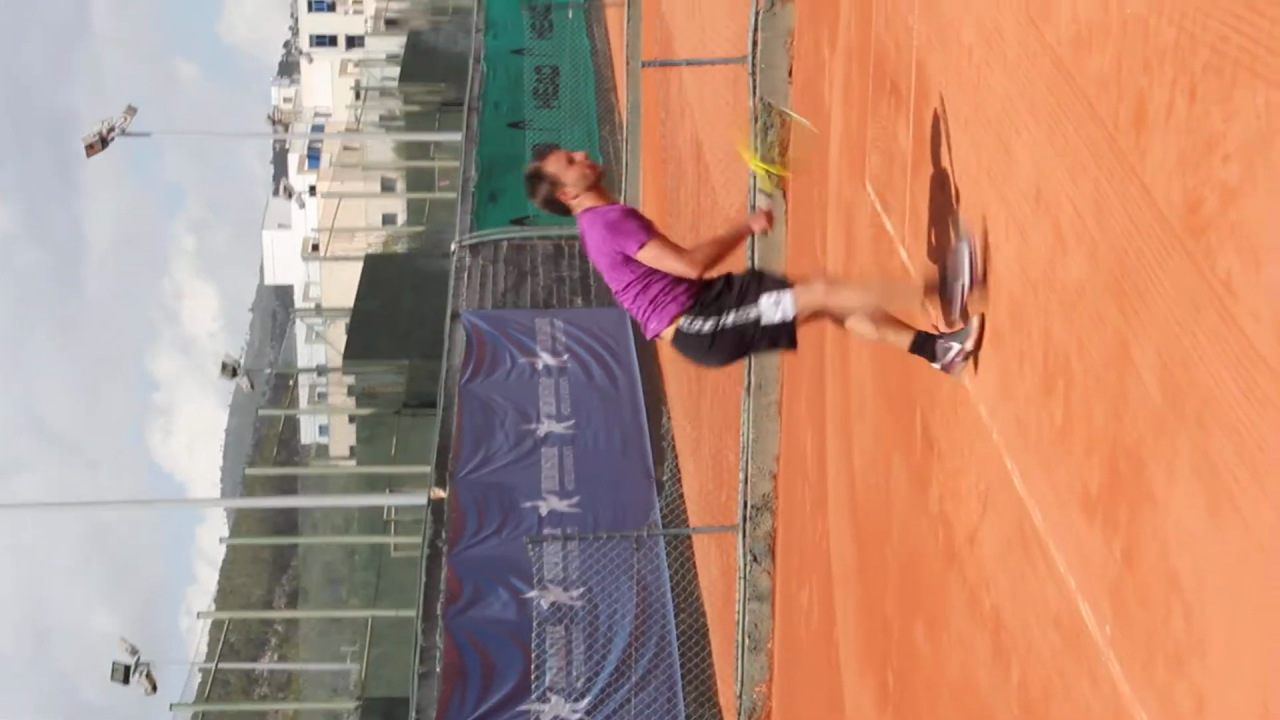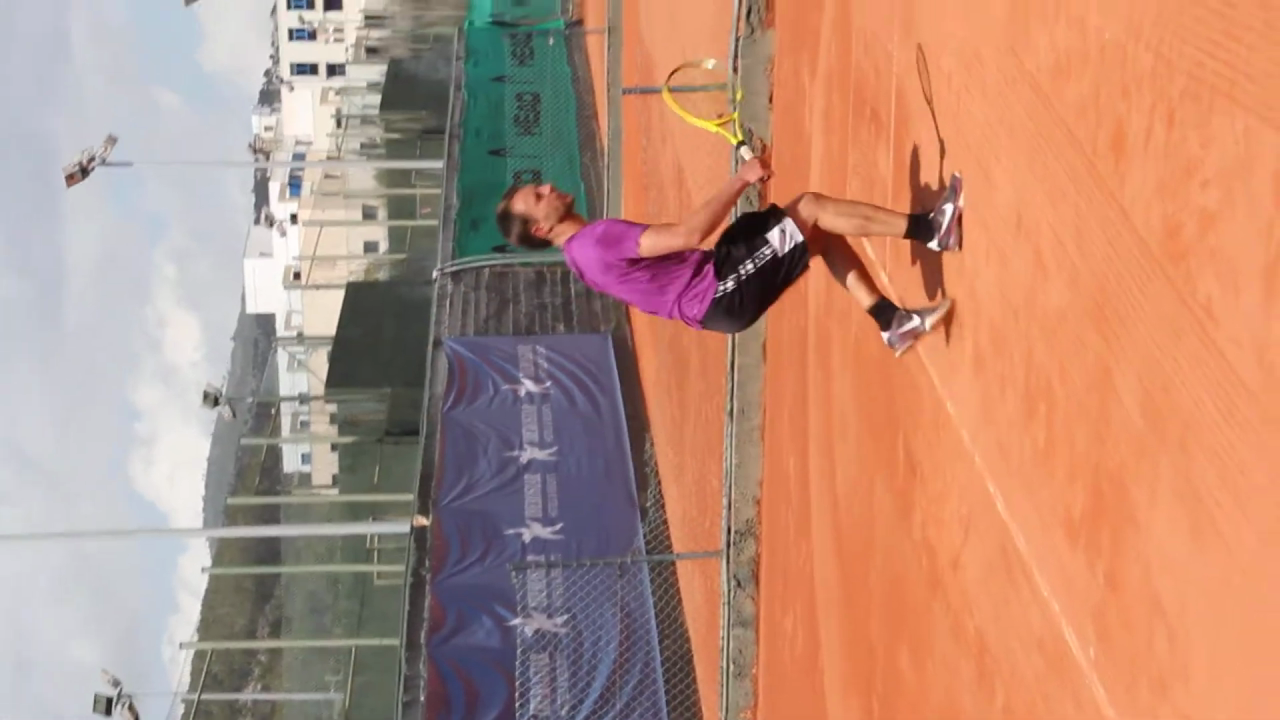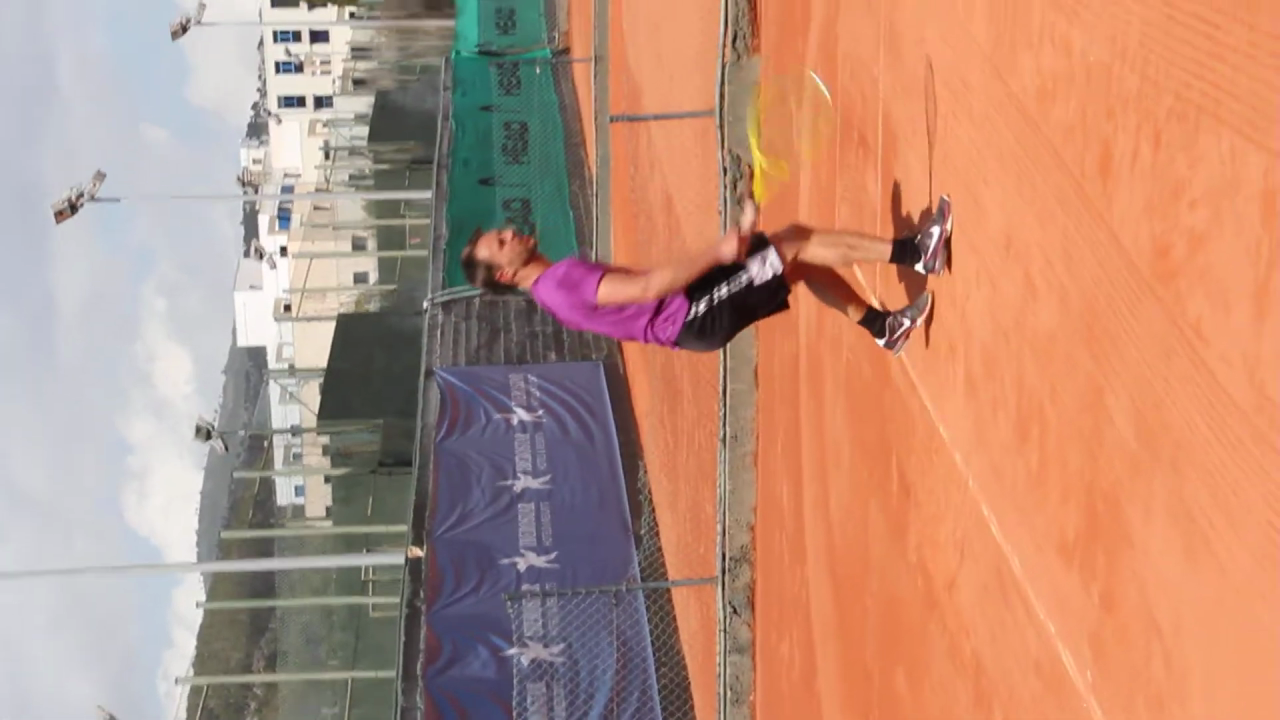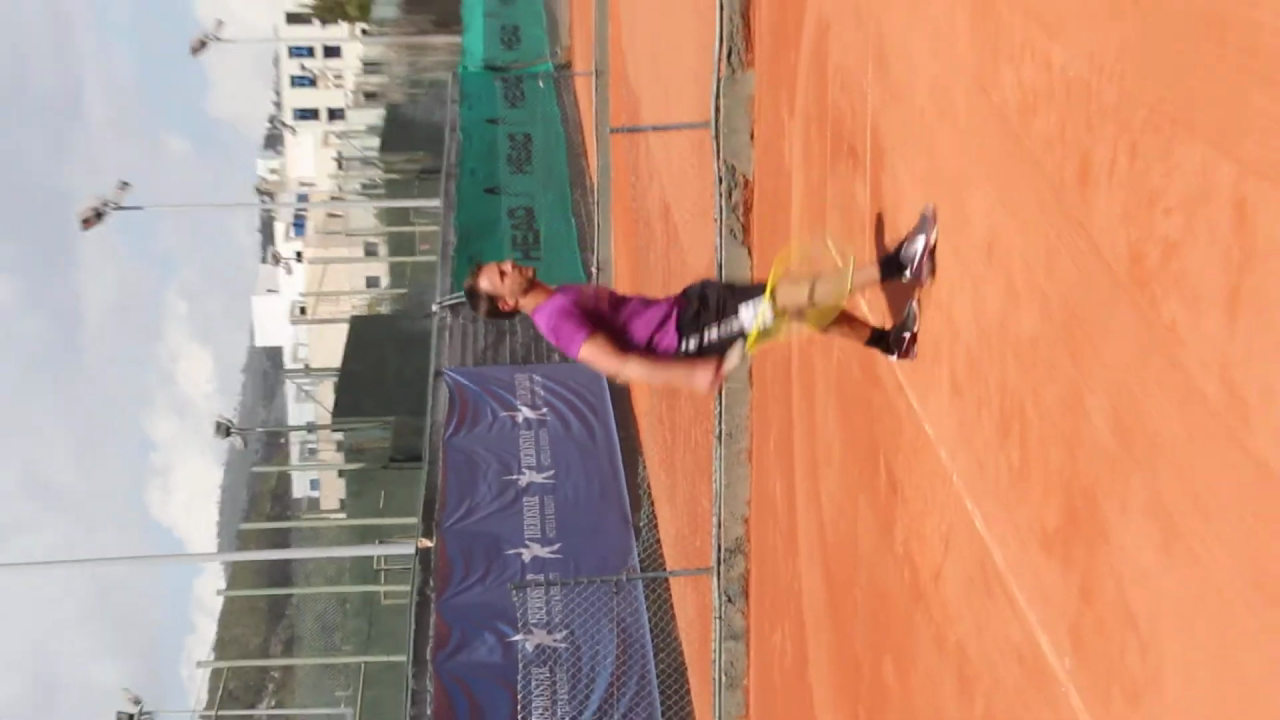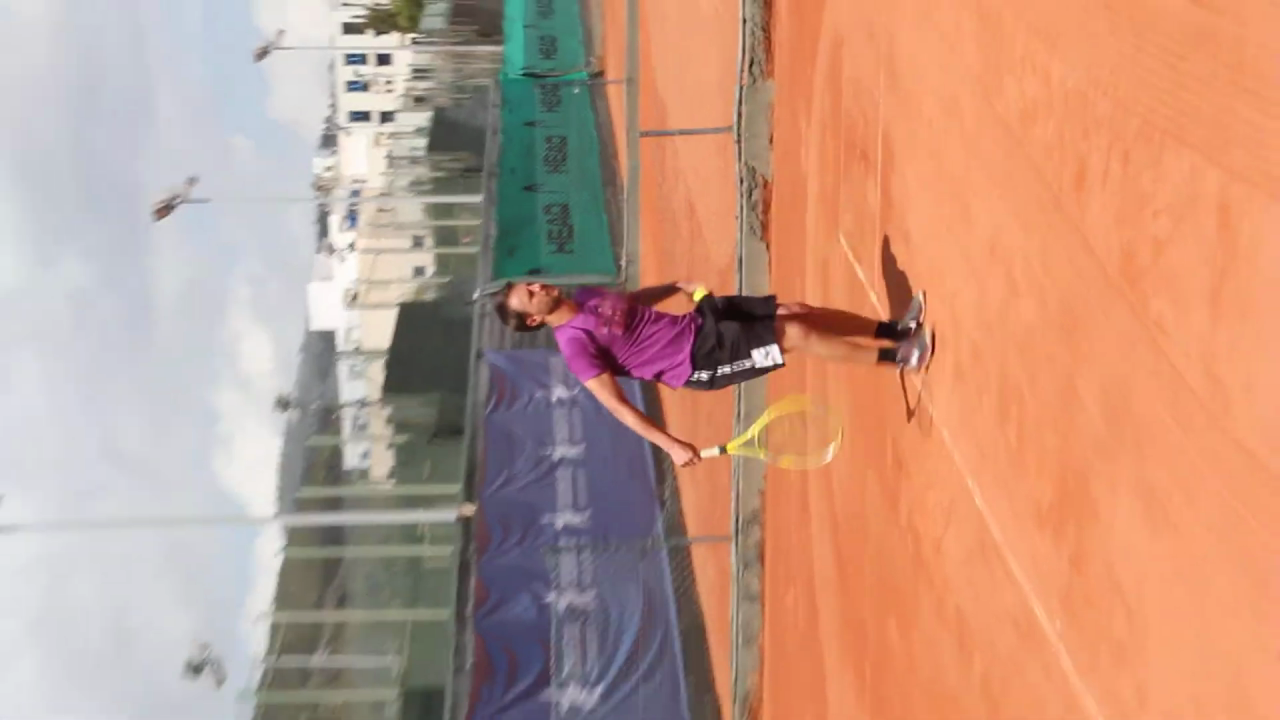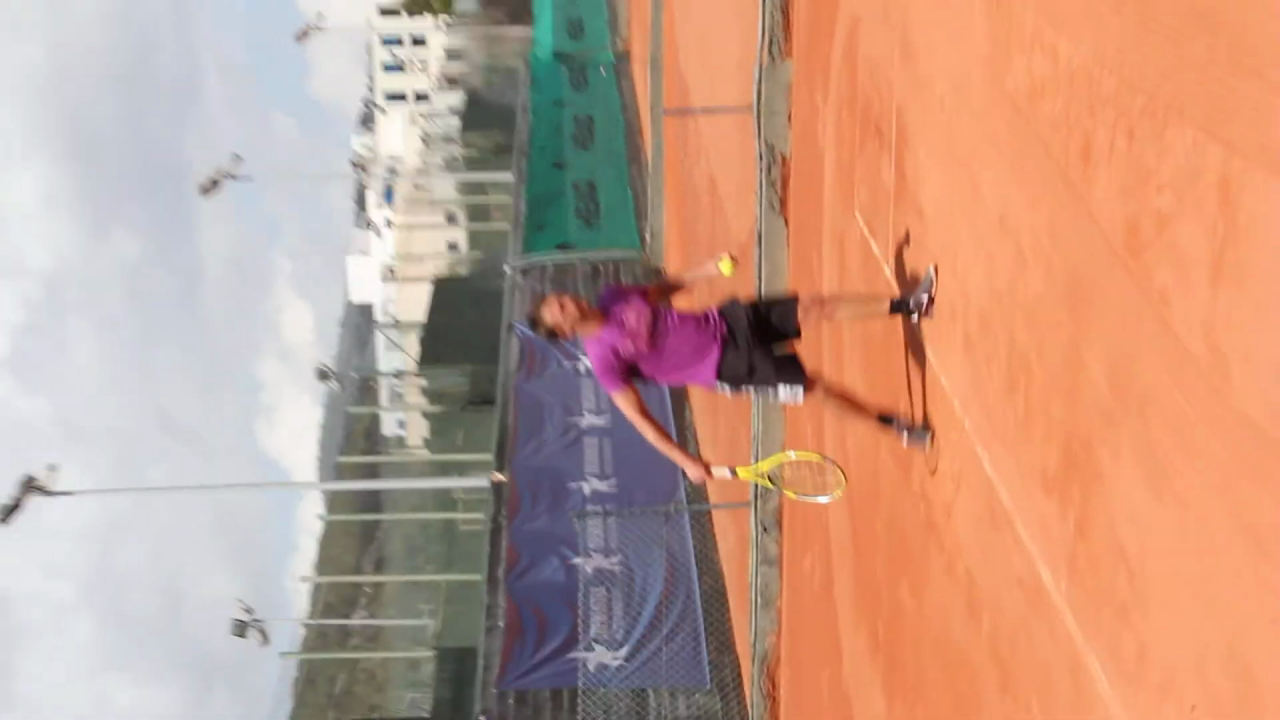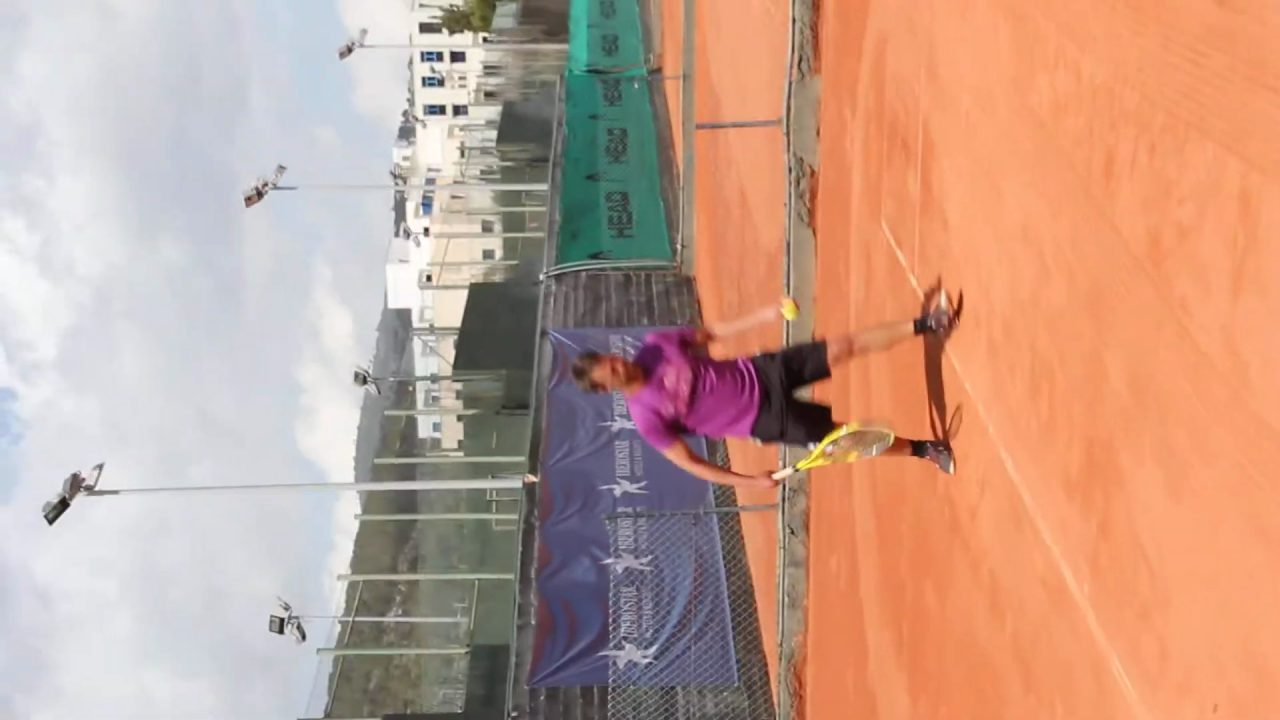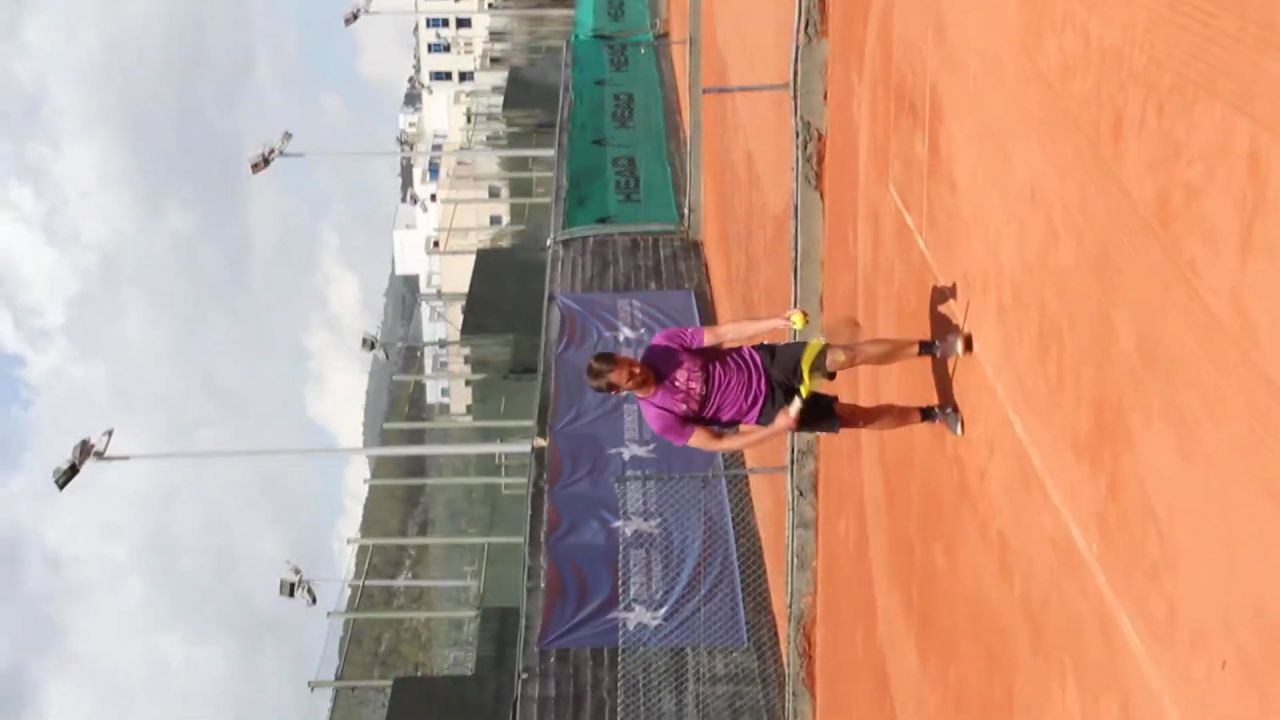
dt=0.2s
person 1, frame 1
left shoulder: (603, 226)
right shoulder: (608, 220)
right elbow: (695, 263)
right wrist: (746, 228)
left hip: (704, 325)
right hip: (700, 331)
left knee: (837, 306)
right knee: (821, 292)
left ankle: (936, 348)
right ankle: (931, 291)
person 1, frame 2
left shoulder: (586, 251)
right shoulder: (597, 239)
right elbow: (689, 233)
right wrist: (739, 179)
left hip: (716, 297)
right hip: (723, 294)
left knee: (821, 233)
right knee: (811, 206)
left ankle: (893, 321)
right ankle: (929, 229)
person 1, frame 3
left shoulder: (562, 279)
right shoulder: (561, 283)
right elbow: (648, 285)
right wrist: (717, 252)
left hip: (691, 308)
right hip: (696, 321)
left knee: (807, 267)
right knee: (797, 242)
left ankle: (884, 325)
right ankle: (915, 251)
person 1, frame 4
left shoulder: (561, 297)
right shoulder: (556, 323)
right elbow: (617, 365)
right wrist: (690, 374)
left hip: (684, 309)
right hip: (685, 343)
left knee: (800, 297)
right knee: (795, 293)
left ankle: (889, 341)
right ankle: (900, 266)
person 1, frame 5
left shoulder: (585, 297)
right shoulder: (575, 344)
right elbow: (616, 404)
left wrist: (679, 285)
right wrist: (671, 444)
left hip: (700, 321)
right hip: (701, 358)
left knee: (796, 314)
right knee: (796, 338)
left ankle: (895, 329)
right ankle: (895, 355)
person 1, frame 6
left shoulder: (611, 298)
right shoulder: (603, 360)
left elbow: (659, 291)
right elbow: (638, 417)
right wrist: (687, 462)
left hip: (724, 325)
right hip: (726, 367)
left knee: (815, 306)
right knee: (815, 387)
left ankle: (907, 306)
right ankle: (893, 424)
person 1, frame 7
left shoulder: (655, 345)
right shoulder: (645, 418)
left elbow: (712, 332)
right elbow: (689, 463)
left wrist: (761, 315)
right wrist: (747, 481)
left hip: (759, 373)
right hip: (763, 420)
left knee: (842, 347)
left ankle: (927, 323)
right ankle: (924, 450)
person 1, frame 8
left shoulder: (662, 344)
right shoulder: (659, 418)
left elbow: (724, 332)
right elbow: (718, 443)
left wrist: (775, 322)
right wrist: (773, 430)
left hip: (763, 362)
right hip: (764, 407)
left knee: (843, 357)
right knee: (856, 417)
left ankle: (934, 346)
right ankle: (932, 414)
